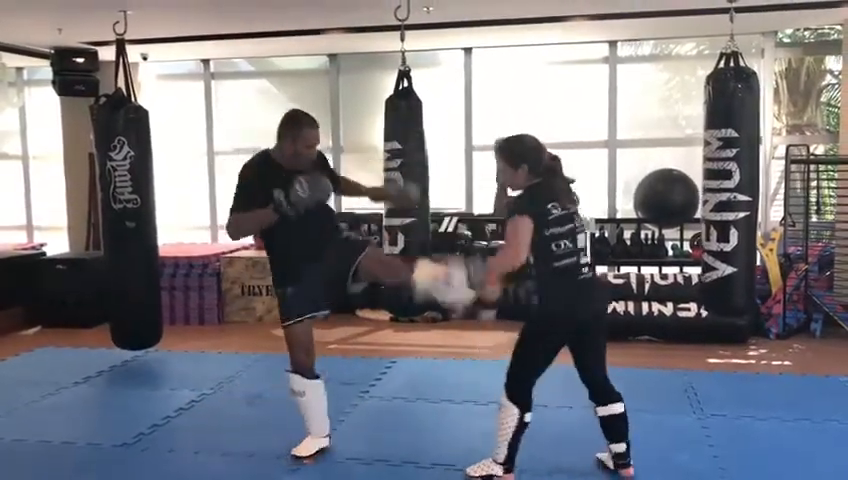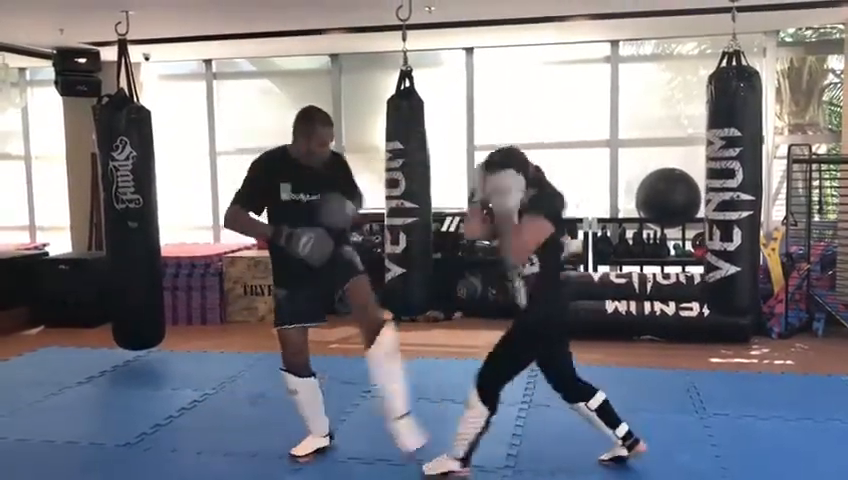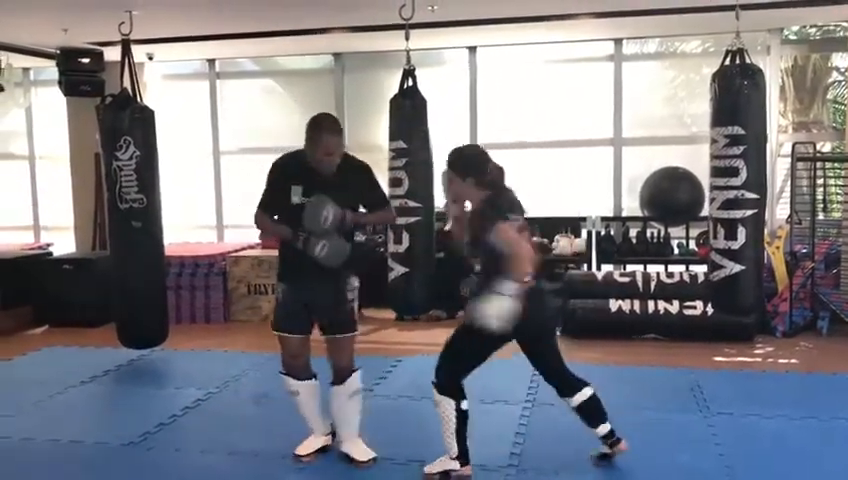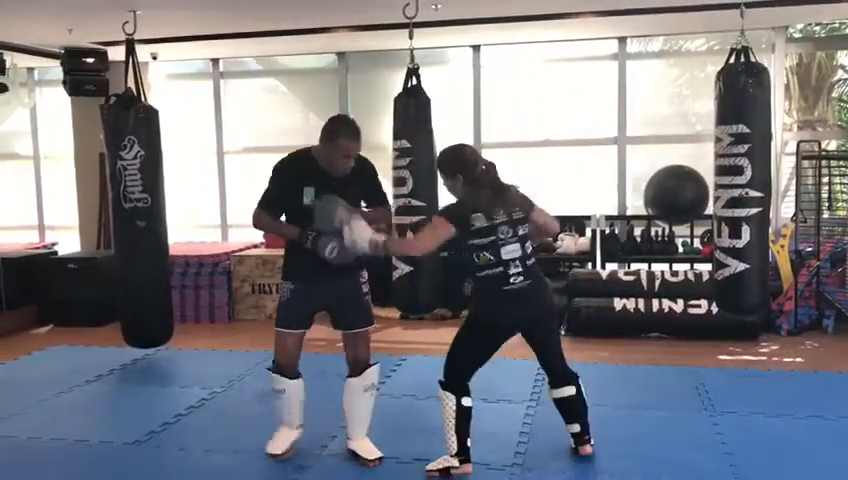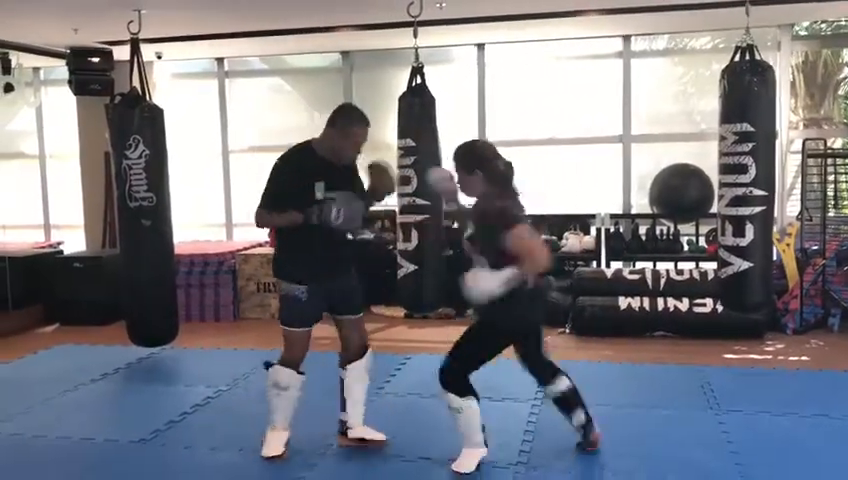
dt=0.2s
person 1, frame 1
left shoulder: (315, 162)
right shoulder: (256, 172)
left elbow: (335, 182)
right elbow: (235, 229)
left wrist: (381, 194)
right wrist: (282, 207)
left hip: (333, 249)
right hip: (293, 272)
left knee: (400, 270)
right knee: (301, 356)
left ankle: (470, 294)
right ankle: (318, 435)
person 1, frame 2
left shoulder: (335, 163)
right shoulder: (267, 166)
left elbow: (354, 199)
right elbow: (233, 218)
left wrist: (349, 210)
right wrist: (281, 235)
left hip: (333, 255)
right hip: (291, 271)
left knee: (370, 318)
right knee: (294, 358)
left ankle: (400, 417)
right ankle: (318, 433)
person 1, frame 3
left shoulder: (357, 171)
right shoulder: (285, 168)
left elbow: (388, 215)
right elbow: (262, 218)
left wrist: (351, 218)
right wrist: (297, 238)
left hip: (337, 276)
right hip: (294, 278)
left knee: (343, 364)
right knee: (294, 363)
left ankle: (350, 437)
right ankle: (321, 432)
person 1, frame 4
left shoulder: (362, 170)
right shoulder: (291, 168)
left elbow: (385, 212)
right elbow: (261, 218)
left wrist: (358, 216)
right wrist: (305, 237)
left hip: (347, 275)
right hip: (300, 277)
left knee: (360, 358)
right knee: (285, 359)
left ankle: (358, 437)
right ankle: (289, 427)
person 1, frame 5
left shoulder: (347, 162)
right shoulder: (293, 163)
left elbow: (359, 201)
right elbow: (263, 217)
left wrist: (375, 193)
right wrist: (312, 216)
left hip: (339, 267)
right hip: (299, 273)
left knee: (356, 344)
right knee: (294, 354)
left ankle: (352, 426)
right ankle: (278, 429)
person 2, frame 1
left shoulder: (526, 203)
right shoulder: (560, 193)
left elbow: (513, 256)
left wrist: (485, 278)
left hip: (557, 306)
right hip: (591, 299)
left knee: (518, 383)
right knee: (597, 381)
person 2, frame 2
left shoulder: (543, 209)
right shoulder: (513, 207)
left elbow: (517, 248)
right elbow: (473, 231)
left wrist: (506, 213)
right wrist: (479, 195)
left hip: (543, 314)
right hip: (541, 312)
left knee: (488, 381)
right knee: (568, 382)
right ankle: (627, 440)
person 2, frame 3
left shoulder: (494, 213)
right shoulder: (484, 208)
left elbow: (524, 258)
right elbow: (464, 240)
left wrist: (506, 294)
right wrist: (457, 211)
left hip: (500, 310)
right hip: (533, 308)
left knee: (447, 374)
right knee: (559, 375)
right ankle: (610, 438)
person 2, frame 4
left shoulder: (458, 213)
right shoulder: (512, 197)
left elbow: (415, 247)
right elbow: (552, 229)
left wrist: (371, 242)
left hip: (493, 310)
right hip: (537, 301)
left knee: (454, 377)
right knee: (558, 368)
left ankle: (459, 458)
right ankle: (582, 439)
person 2, frame 5
left shoulder: (497, 214)
right shoulder: (499, 203)
left elbow: (540, 257)
left wrist: (504, 279)
right wrist: (448, 195)
left hip: (505, 312)
right hip: (520, 305)
left knee: (452, 374)
right knee: (539, 367)
left ankle: (475, 447)
right ankle: (588, 431)
